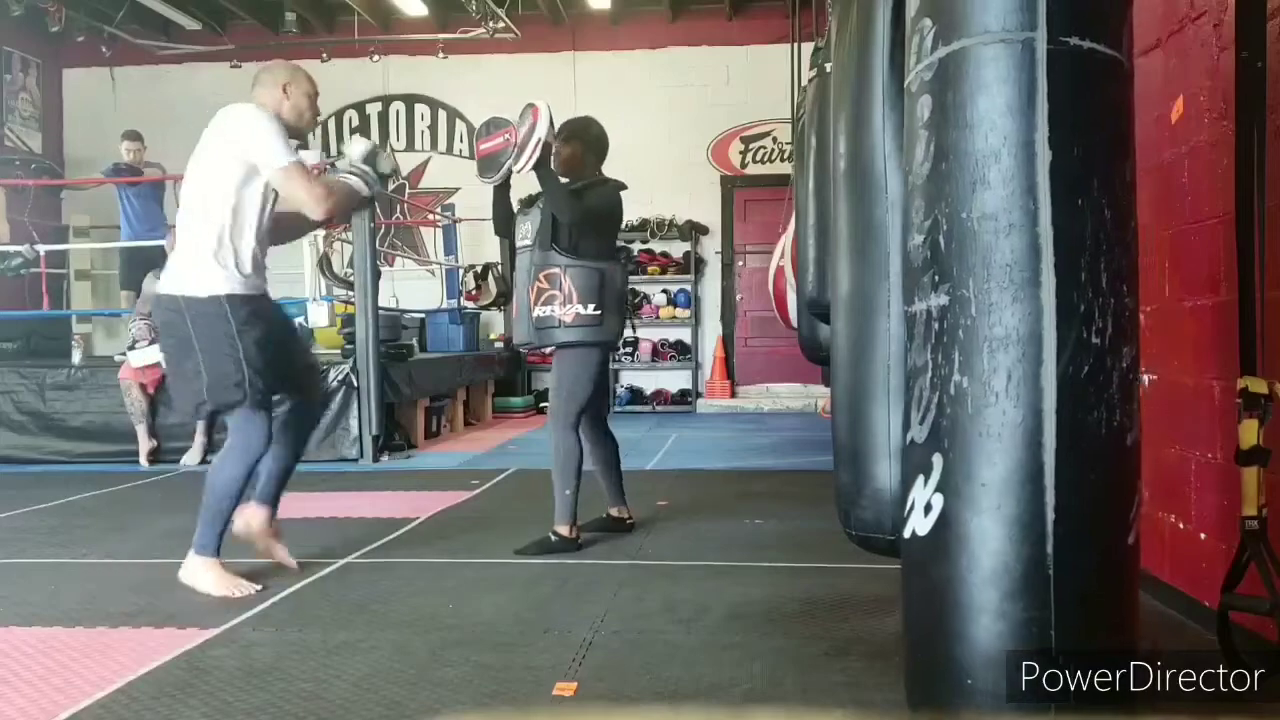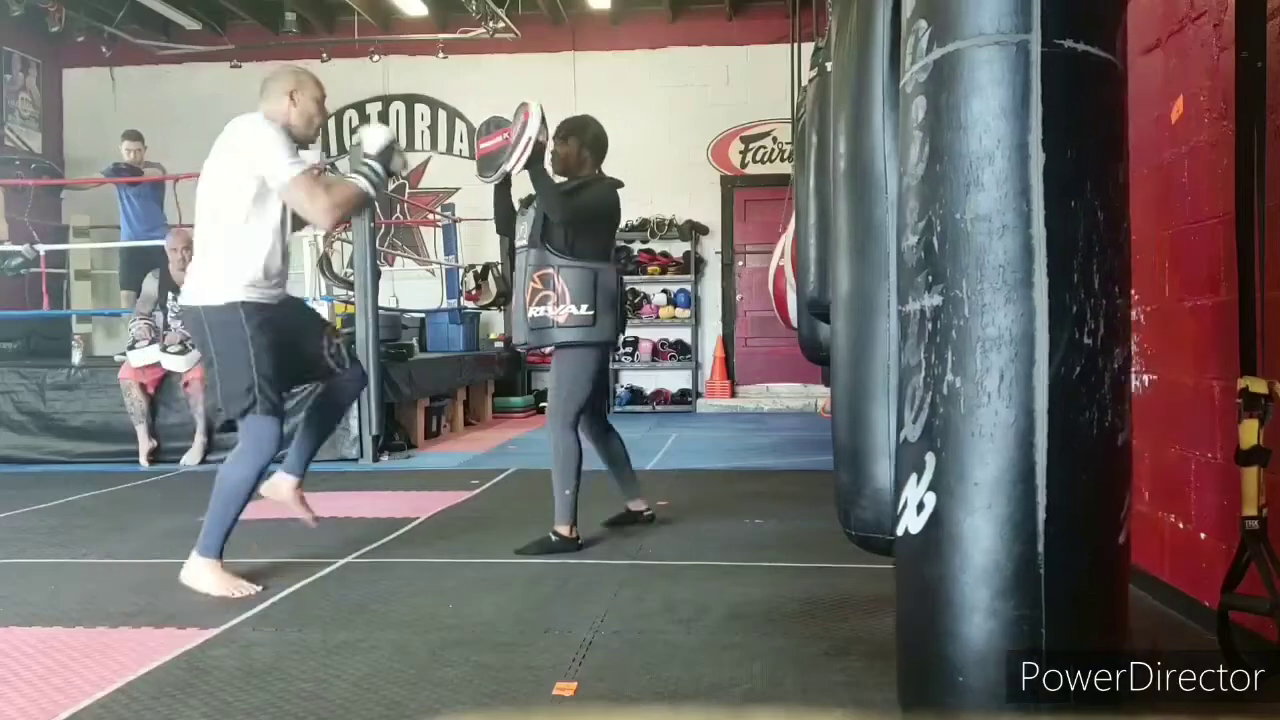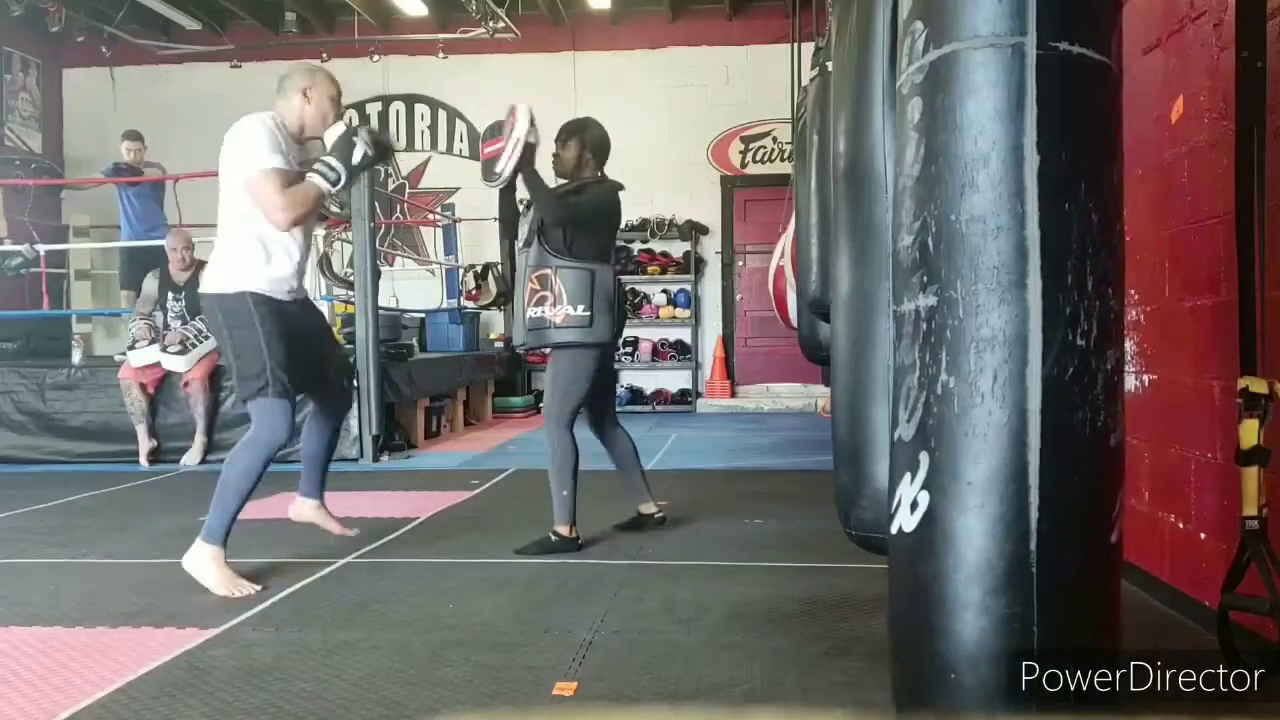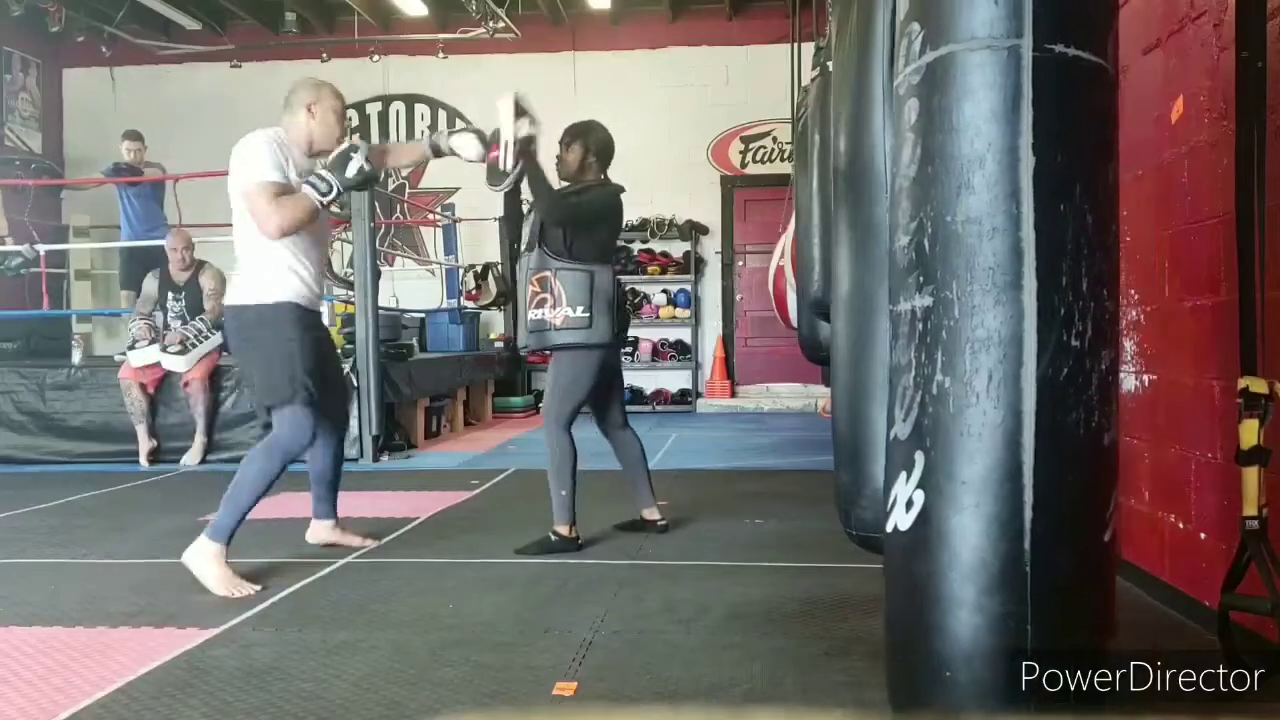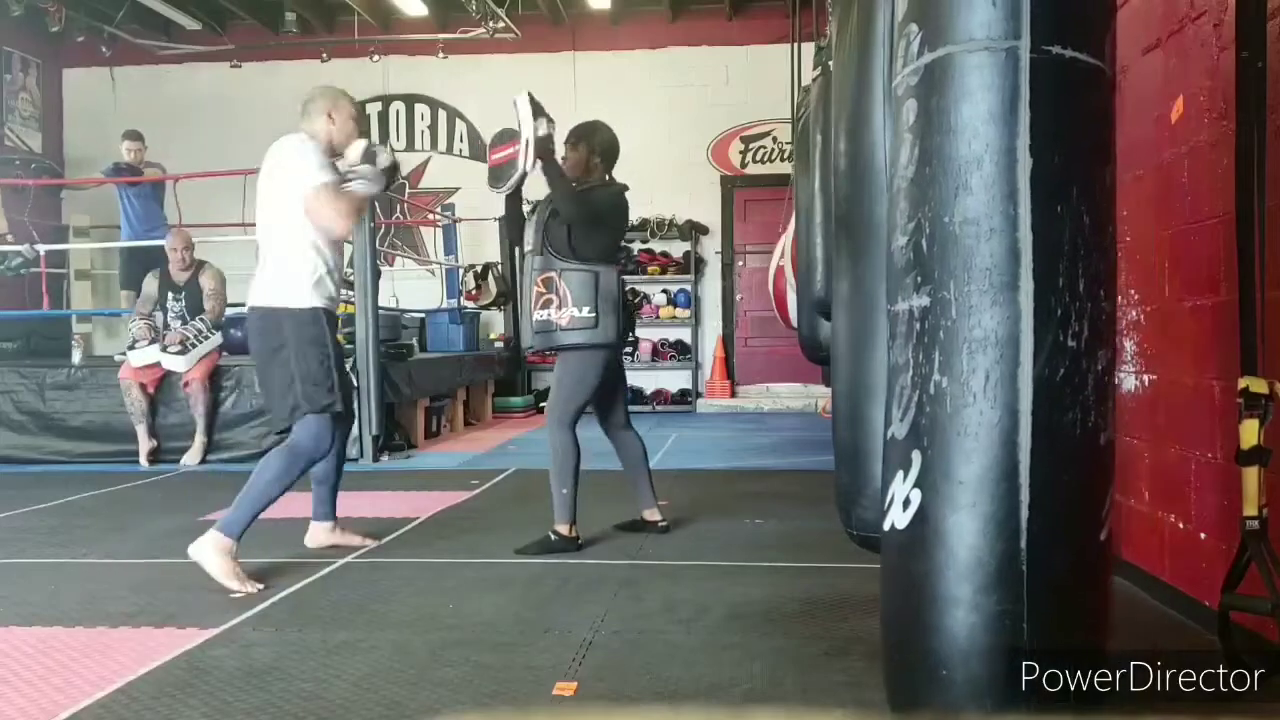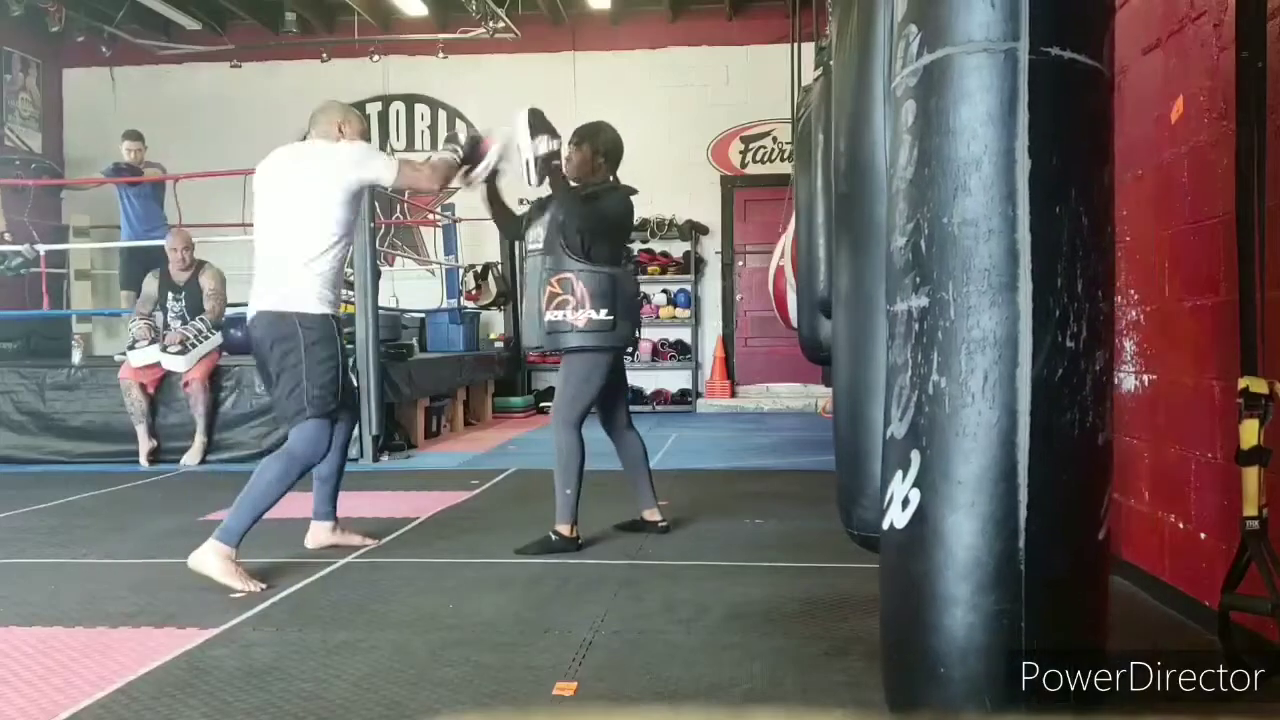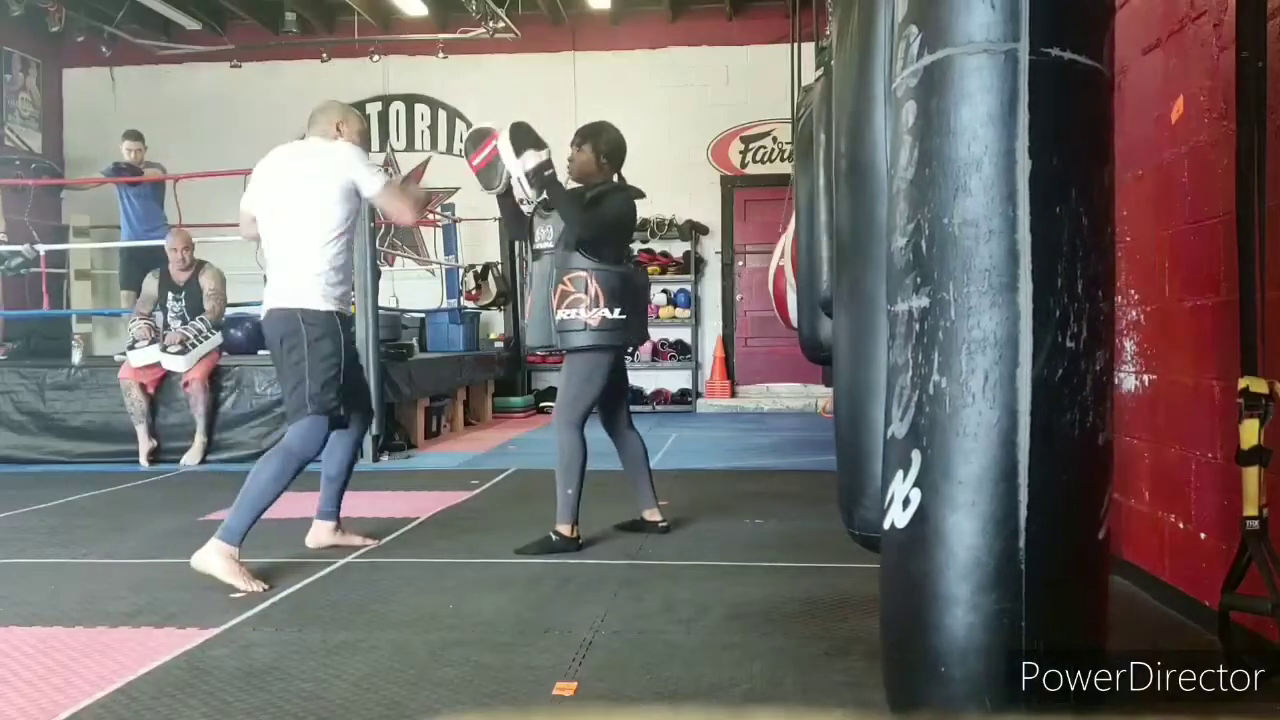
dt=0.1s
person 1, frame 1
left shoulder: (247, 133)
right shoulder: (248, 122)
left elbow: (267, 227)
right elbow: (316, 201)
left wrist: (334, 200)
right wrist: (361, 172)
left hip: (238, 295)
right hip: (206, 299)
left knee: (308, 392)
right knee: (250, 432)
left ankle: (257, 510)
right ankle: (199, 559)
person 1, frame 2
left shoulder: (264, 142)
right shoulder: (259, 133)
left elbow: (303, 209)
right elbow: (325, 209)
left wrist: (355, 176)
right wrist: (373, 167)
left hip: (262, 300)
right hip: (227, 305)
left knee: (347, 375)
right knee: (262, 437)
left ankle: (287, 480)
right ankle: (203, 561)
person 1, frame 3
left shoulder: (294, 140)
right shoulder: (258, 132)
right elbow: (285, 211)
left wrist: (365, 151)
right wrist: (339, 167)
left hip: (281, 296)
right hip: (241, 295)
left knee: (334, 388)
right knee: (275, 425)
left ankle: (310, 501)
right ankle: (208, 550)
person 1, frame 4
left shoulder: (319, 156)
right shoulder: (260, 147)
left elbow: (379, 158)
right elbow: (275, 222)
left wrist: (445, 142)
right wrist: (331, 180)
left hip: (296, 306)
right hip: (264, 308)
left knee: (333, 409)
right knee: (297, 430)
left ankle: (324, 522)
right ankle: (210, 548)
person 1, frame 5
left shoulder: (302, 155)
right shoulder: (301, 151)
right elbow: (340, 222)
left wrist: (367, 170)
right wrist: (370, 175)
left hip: (300, 310)
right hip: (292, 310)
left knee: (337, 413)
right knee: (311, 439)
left ankle: (322, 524)
right ankle: (218, 541)
person 1, frame 6
left shoulder: (272, 165)
right shoulder: (346, 156)
right elbow: (426, 178)
right wrist: (461, 152)
left hip: (273, 313)
right hip: (302, 316)
left knee: (342, 414)
right knee: (311, 440)
left ankle: (324, 525)
right ankle: (218, 548)
person 1, frame 7
left shoulder: (272, 162)
right shoulder: (344, 158)
left elbow: (250, 227)
right elbow: (409, 212)
right wrist: (398, 187)
left hip: (291, 311)
right hip: (310, 313)
left knee: (356, 415)
right knee: (307, 437)
left ankle: (325, 524)
right ankle: (220, 549)
person 2, frame 1
left shoulder: (605, 196)
right shoulder: (560, 194)
left elbow: (573, 216)
right elbow: (506, 227)
left wrist: (541, 168)
right wrist: (501, 180)
left knee: (563, 421)
right knee: (592, 421)
left ankle: (564, 530)
right ankle: (620, 510)
person 2, frame 2
left shoulder: (601, 194)
right shoulder: (559, 193)
left elbow: (566, 215)
right elbow: (508, 226)
left wrist: (535, 166)
right wrist: (502, 178)
left knee: (561, 421)
right knee: (593, 420)
left ankle: (565, 531)
right ankle: (636, 503)
person 2, frame 3
left shoulder: (601, 197)
right shoulder: (566, 196)
left elbow: (555, 214)
right elbow: (514, 231)
left wrist: (527, 168)
right wrist: (506, 184)
left knee: (556, 421)
right knee: (604, 422)
left ankle: (564, 530)
right ankle: (648, 508)
person 2, frame 4
left shoulder: (603, 200)
right shoulder: (567, 199)
left elbow: (554, 213)
left wrist: (530, 165)
left knee: (554, 421)
right knee: (614, 423)
left ankle: (565, 530)
right ankle: (651, 513)
person 2, frame 5
left shoulder: (610, 199)
right shoulder: (571, 196)
left elbow: (570, 214)
right elbow: (524, 232)
left wrist: (548, 162)
right wrist: (512, 190)
left knee: (558, 421)
right knee: (615, 421)
left ankle: (565, 530)
right ankle: (652, 513)
person 2, frame 6
left shoulder: (615, 202)
right shoulder: (567, 200)
left elbow: (583, 223)
right elbow: (517, 231)
left wrist: (551, 174)
right wrist: (490, 188)
left knee: (564, 421)
right knee: (617, 422)
left ankle: (565, 530)
right ankle: (651, 513)
person 2, frame 7
left shoulder: (619, 201)
right shoulder: (578, 200)
left elbow: (585, 230)
right elbow: (525, 231)
left wrist: (549, 183)
right wrist: (504, 190)
left knee: (566, 421)
right knee: (617, 421)
left ankle: (566, 530)
right ankle: (652, 513)
person 3, frame 1
right shoulder: (154, 278)
right elbow: (139, 315)
right wrist: (140, 327)
right knee: (128, 373)
left ankle: (200, 440)
right ankle: (145, 439)
person 3, frame 2
right shoulder: (155, 279)
right elbow: (139, 315)
left wrist: (185, 333)
right wrist: (140, 328)
right hip: (161, 345)
left knee: (195, 376)
right knee: (127, 374)
left ankle: (201, 439)
right ankle: (144, 439)
person 3, frame 3
right shoulder: (155, 278)
right elbow: (139, 313)
left wrist: (184, 333)
right wrist: (141, 327)
right hip: (163, 346)
left knee: (195, 376)
right knee: (128, 374)
left ankle: (200, 439)
right ankle: (145, 438)
person 3, frame 4
left shoulder: (209, 274)
right shoulder: (155, 278)
left elbow: (215, 313)
right elbow: (139, 314)
left wrist: (185, 334)
right wrist: (141, 327)
right hip: (164, 346)
left knee: (195, 376)
right knee: (128, 374)
left ankle: (200, 440)
right ankle: (144, 438)
person 3, frame 5
left shoulder: (209, 274)
right shoulder: (154, 278)
left elbow: (215, 313)
right elbow: (139, 313)
left wrist: (185, 333)
right wrist: (141, 327)
right hip: (164, 346)
left knee: (195, 376)
right knee: (127, 374)
left ankle: (200, 440)
right ankle: (144, 439)
person 3, frame 6
left shoulder: (208, 274)
right shoulder: (154, 278)
left elbow: (215, 313)
right elbow: (139, 313)
left wrist: (185, 333)
right wrist: (141, 327)
right hip: (164, 346)
left knee: (195, 376)
right knee: (128, 374)
left ankle: (200, 441)
right ankle: (144, 439)
person 3, frame 7
left shoulder: (209, 274)
right shoulder: (154, 278)
left elbow: (215, 313)
right elbow: (139, 313)
left wrist: (185, 333)
right wrist: (141, 326)
right hip: (164, 346)
left knee: (195, 376)
right knee: (127, 374)
left ankle: (200, 440)
right ankle: (144, 439)
person 4, frame 1
left shoulder: (155, 168)
right shoulder: (117, 170)
left elbow: (156, 174)
left wrist: (139, 172)
left hip: (158, 241)
right hip: (130, 243)
right knee: (127, 295)
person 4, frame 2
left shoulder: (155, 168)
right shoulder: (117, 171)
left elbow: (156, 175)
left wrist: (139, 172)
left hip: (158, 241)
right hip: (130, 242)
right knee: (127, 294)
person 4, frame 3
left shoulder: (155, 168)
right shoulder: (117, 170)
left elbow: (156, 174)
left wrist: (138, 173)
left hip: (158, 241)
right hip: (130, 242)
right knee: (127, 294)
person 4, frame 4
left shoulder: (155, 168)
right shoulder: (117, 170)
left elbow: (156, 174)
left wrist: (138, 172)
left hip: (158, 241)
right hip: (130, 243)
right knee: (127, 294)
person 4, frame 5
left shoulder: (156, 168)
right shoulder: (117, 170)
left elbow: (156, 174)
left wrist: (139, 173)
left hip: (158, 241)
right hip: (130, 242)
right knee: (127, 294)
person 4, frame 6
left shoulder: (156, 168)
right shoulder: (117, 170)
left elbow: (156, 174)
left wrist: (139, 173)
left hip: (158, 241)
right hip: (130, 242)
right knee: (127, 294)
person 4, frame 7
left shoulder: (156, 168)
right shoulder: (117, 170)
left elbow: (156, 175)
right elbow: (86, 183)
left wrist: (140, 173)
left hip: (158, 241)
right hip: (130, 242)
right knee: (127, 294)
